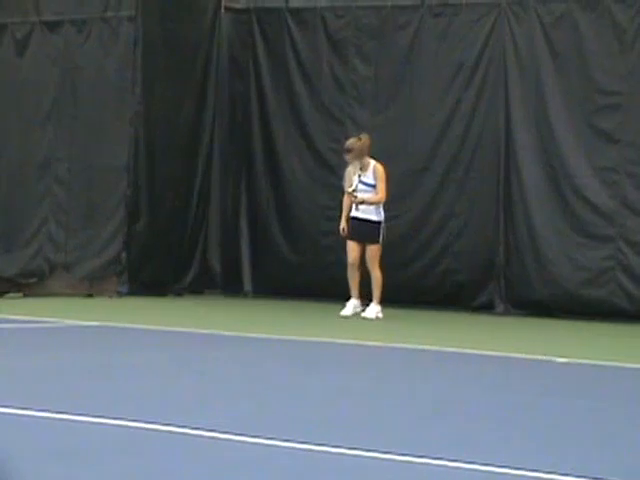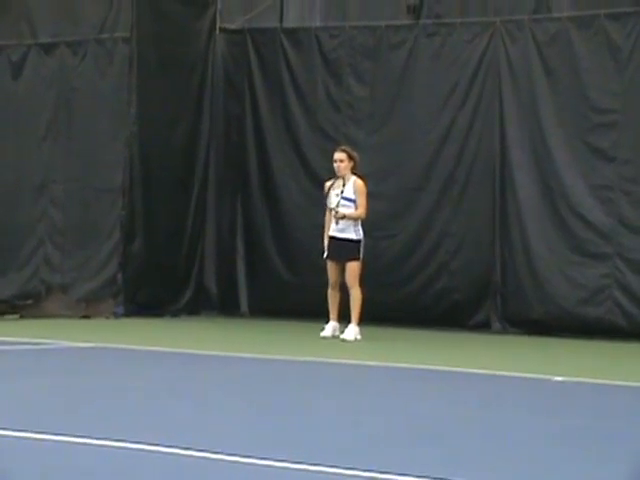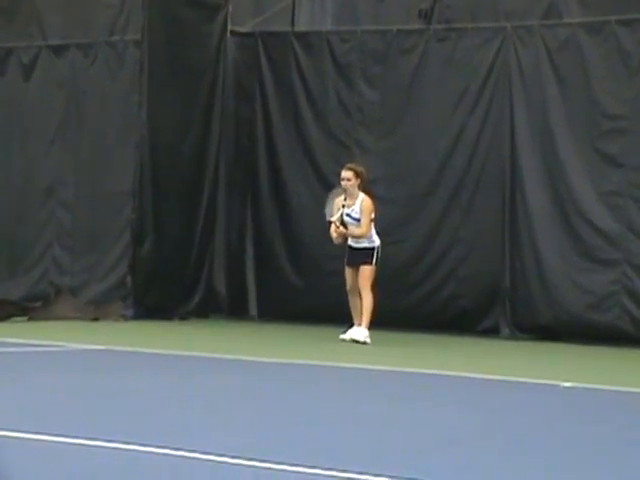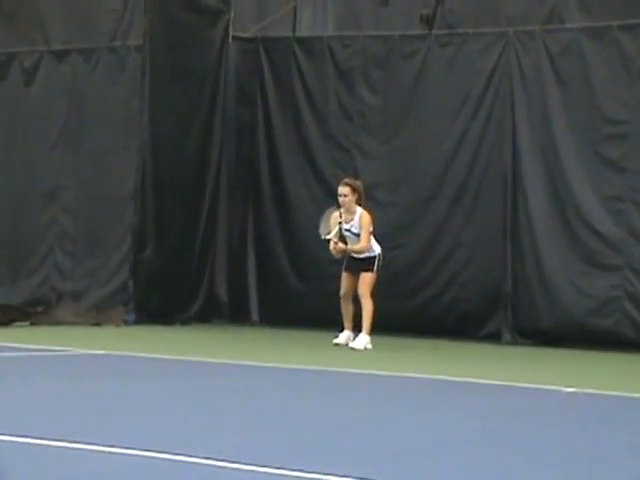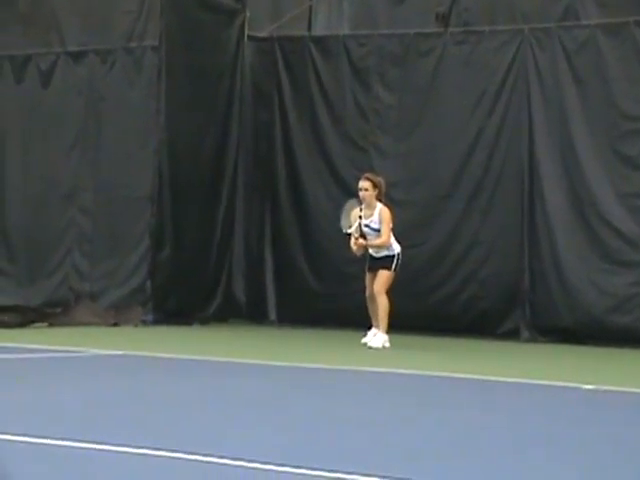
dt=1s
person 1, frame 1
left shoulder: (377, 169)
right shoulder: (350, 170)
left elbow: (381, 197)
left wrist: (362, 199)
right wrist: (343, 219)
left hip: (373, 221)
right hip: (355, 220)
left knee: (372, 265)
right knee: (352, 262)
left ankle: (375, 306)
right ankle: (354, 301)
person 1, frame 2
left shoulder: (357, 184)
right shoulder: (329, 186)
left elbow: (362, 212)
left wrist: (345, 214)
right wrist: (326, 237)
left hip: (352, 239)
right hip: (334, 238)
left knee: (352, 283)
right knee: (333, 283)
left ankle: (354, 327)
right ankle: (333, 323)
person 1, frame 3
left shoulder: (365, 202)
right shoulder: (339, 202)
left elbow: (364, 232)
right elbow: (334, 227)
left wrist: (346, 232)
right wrist: (336, 235)
left hip: (369, 248)
right hip: (352, 248)
left knee: (364, 287)
right knee: (351, 289)
left ankle: (364, 331)
right ankle: (357, 326)
person 1, frame 4
left shoulder: (364, 216)
right shoulder: (337, 216)
left elbow: (364, 246)
right elbow: (333, 242)
left wrist: (345, 248)
right wrist: (336, 249)
left hip: (370, 257)
right hip: (352, 257)
left knee: (363, 292)
right knee: (344, 294)
left ankle: (365, 336)
right ankle: (347, 332)
person 1, frame 5
left shoulder: (383, 212)
right shoulder: (357, 212)
left elbow: (385, 241)
right elbow: (354, 237)
left wrist: (365, 243)
right wrist: (356, 246)
left hip: (390, 255)
right hip: (373, 255)
left knee: (379, 290)
right knee: (369, 294)
left ankle: (383, 335)
right ankle: (375, 329)
